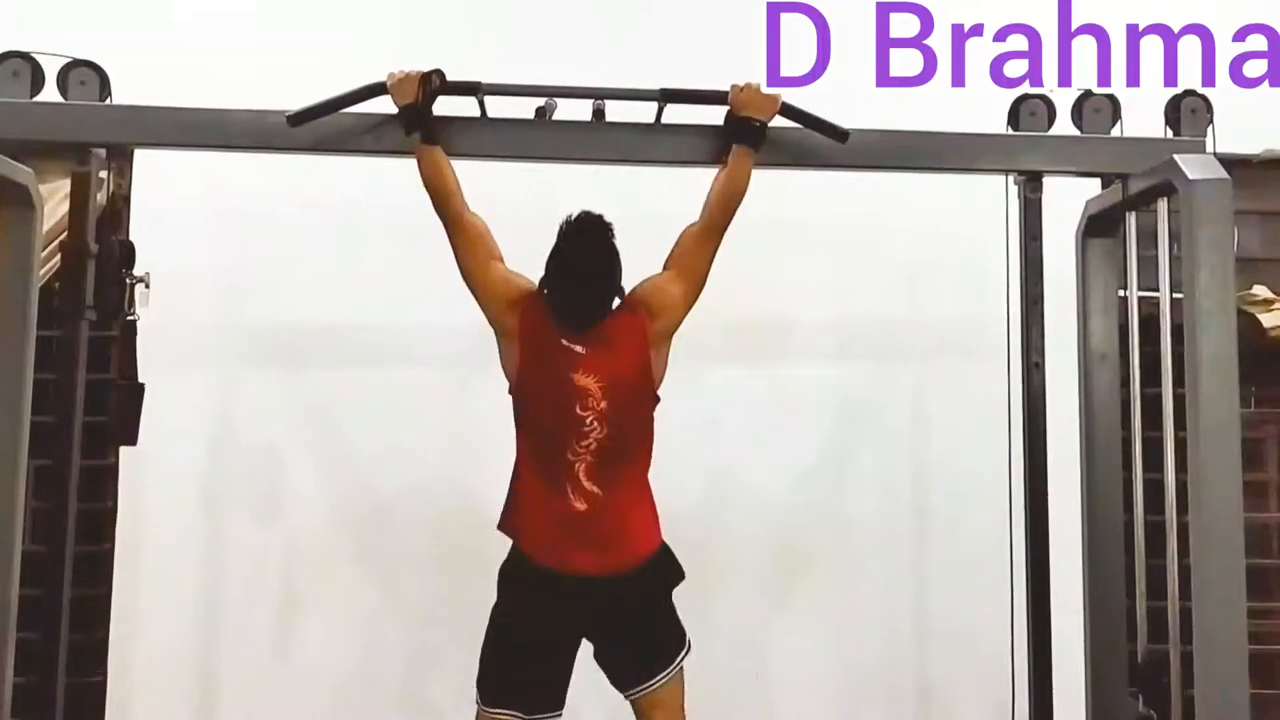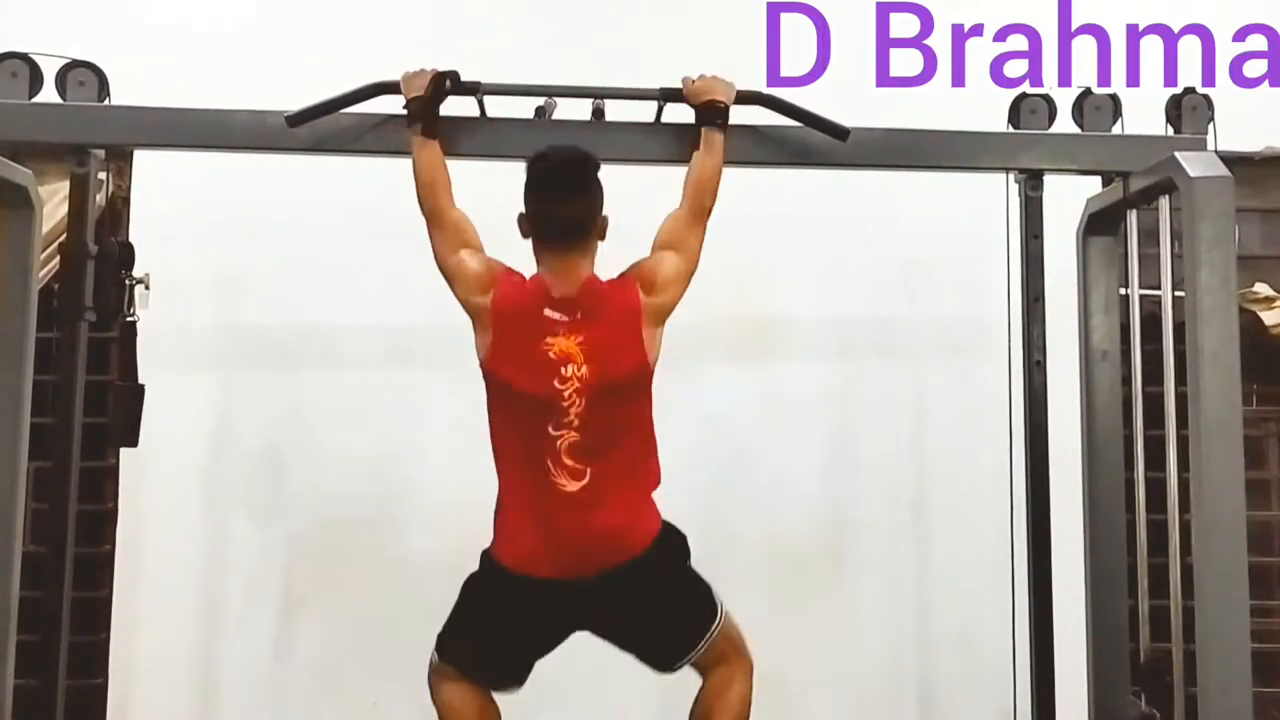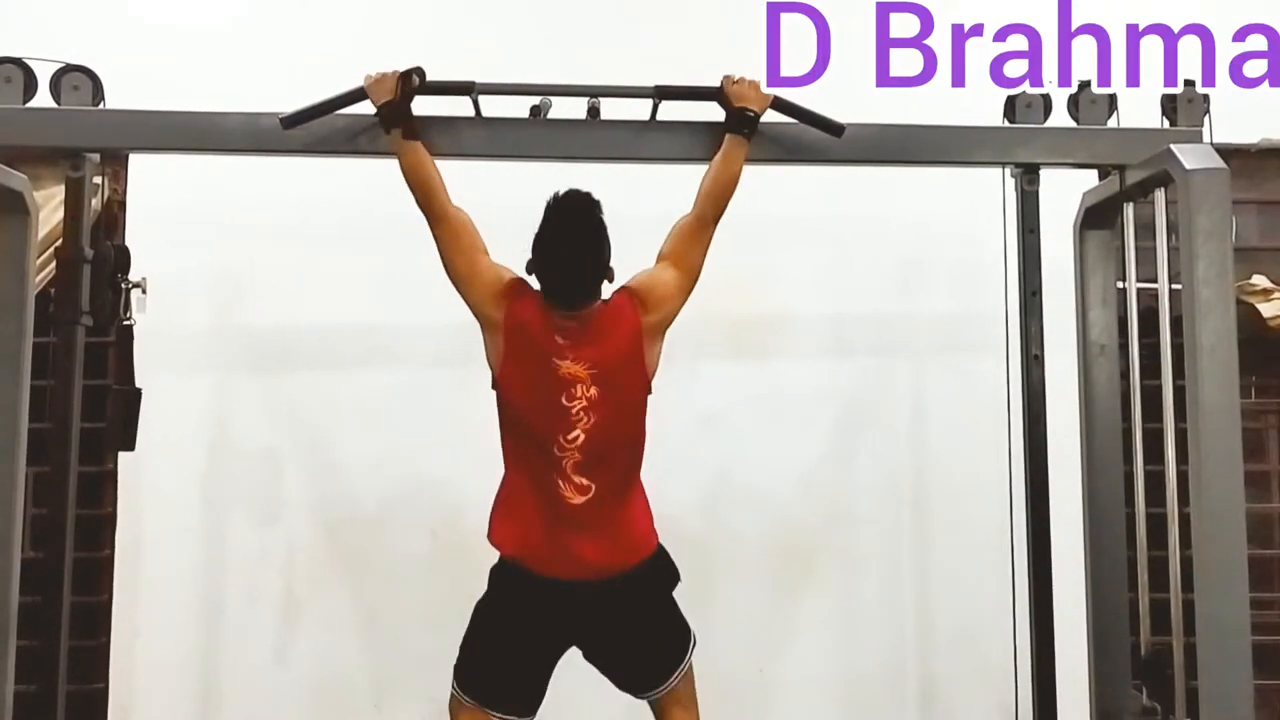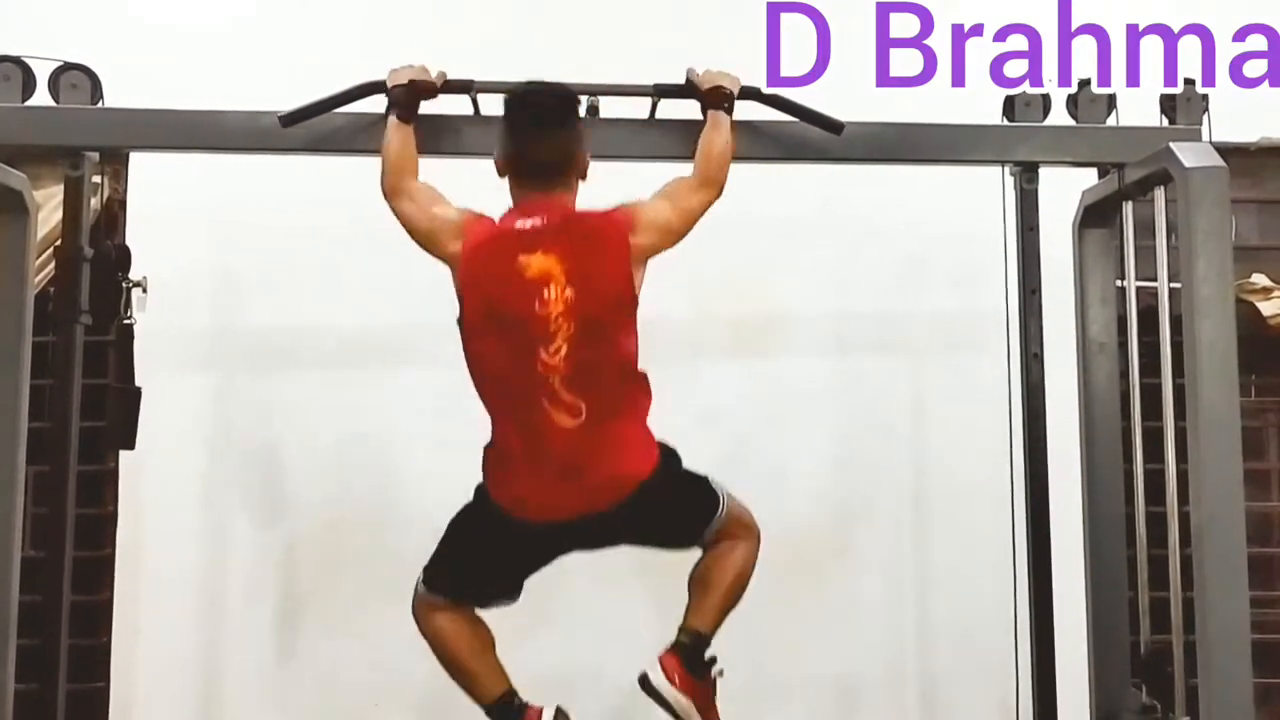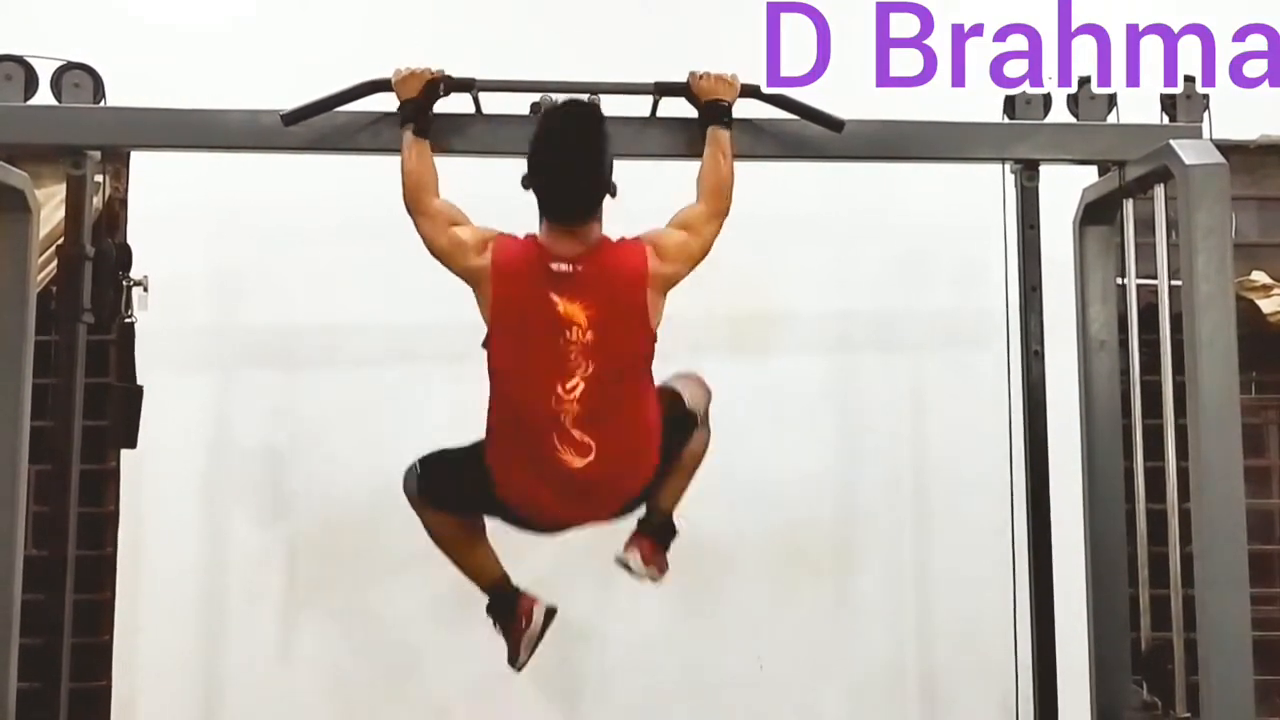
dt=1s
person 1, frame 1
left shoulder: (517, 325)
right shoulder: (649, 329)
left elbow: (458, 219)
right elbow: (709, 228)
left wrist: (420, 122)
right wrist: (745, 134)
left hip: (538, 574)
right hip: (631, 571)
person 1, frame 2
left shoulder: (492, 304)
right shoulder: (643, 302)
left elbow: (438, 213)
right elbow: (695, 211)
left wrist: (422, 117)
right wrist: (712, 117)
left hip: (523, 572)
right hip: (633, 562)
right knee: (729, 662)
person 1, frame 3
left shoulder: (502, 316)
right shoulder: (644, 318)
left elbow: (440, 211)
right elbow: (704, 216)
left wrist: (396, 119)
right wrist: (741, 123)
left hip: (529, 579)
right hip: (627, 575)
person 1, frame 4
left shoulder: (468, 247)
right shoulder: (624, 235)
left elbow: (398, 187)
right elbow: (707, 183)
left wrist: (402, 102)
right wrist: (717, 102)
left hip: (517, 505)
right hip: (627, 487)
left knee: (435, 604)
right knee: (736, 531)
right ankle: (686, 665)
person 1, frame 5
left shoulder: (490, 262)
right shoulder: (649, 265)
left elbow: (422, 205)
right elbow: (713, 209)
left wrist: (413, 114)
right wrist: (718, 115)
left hip: (520, 488)
right hip: (621, 479)
left knee: (427, 486)
right knee: (694, 397)
left ankle: (510, 601)
right ankle: (651, 533)
